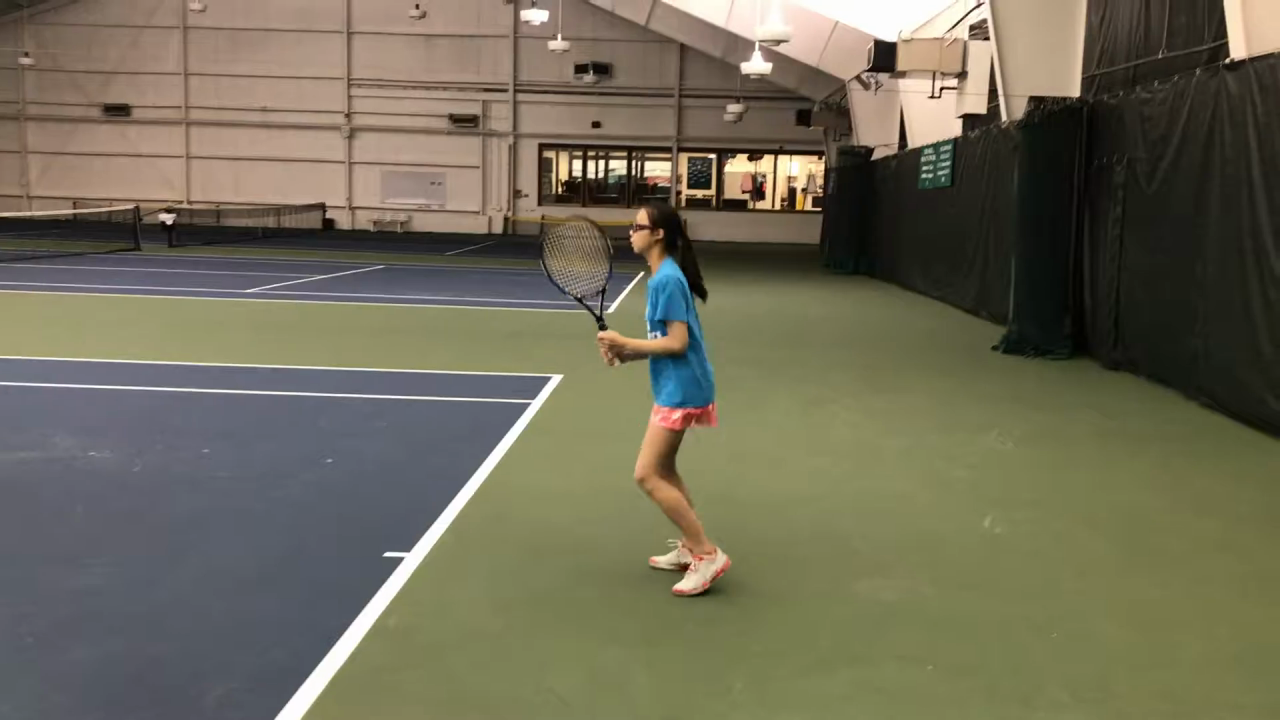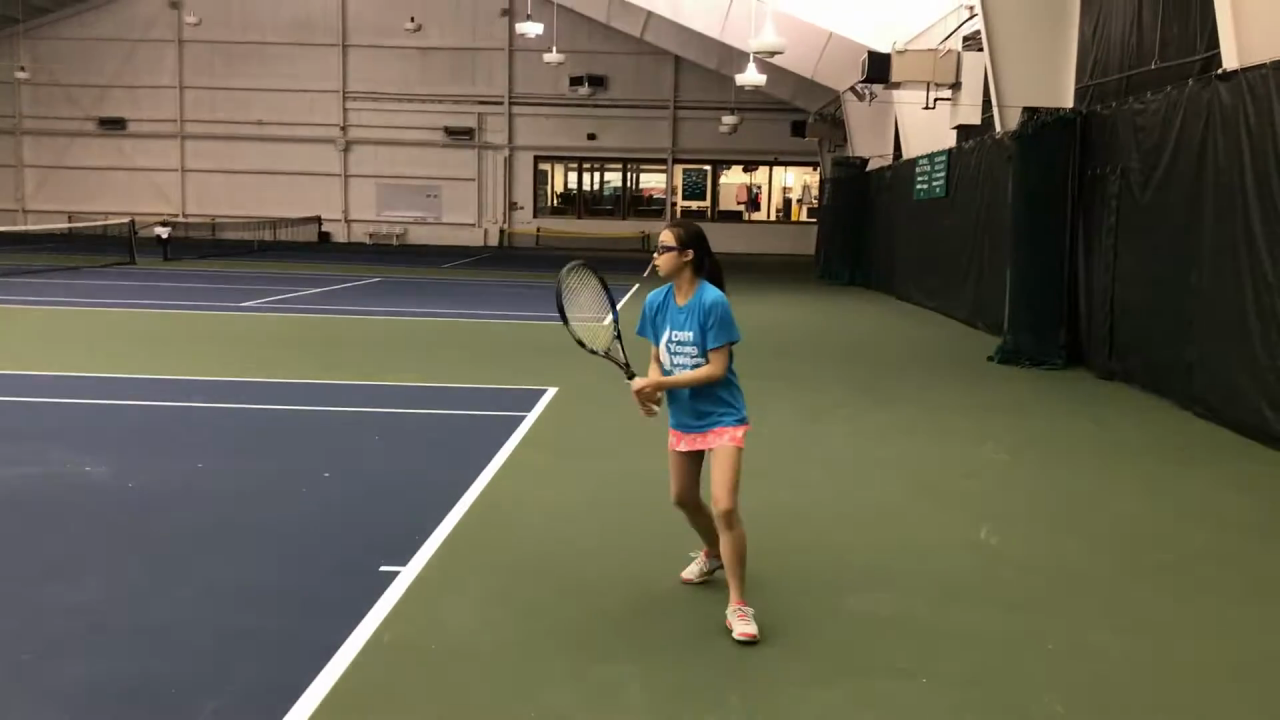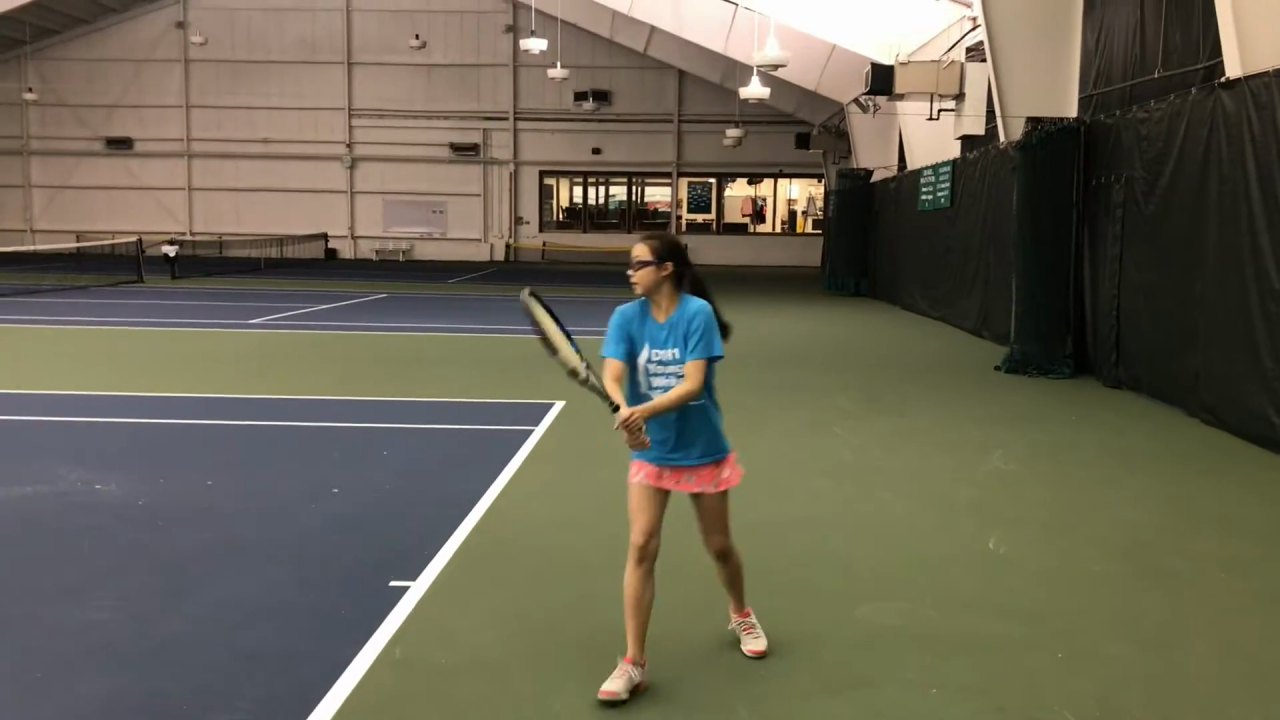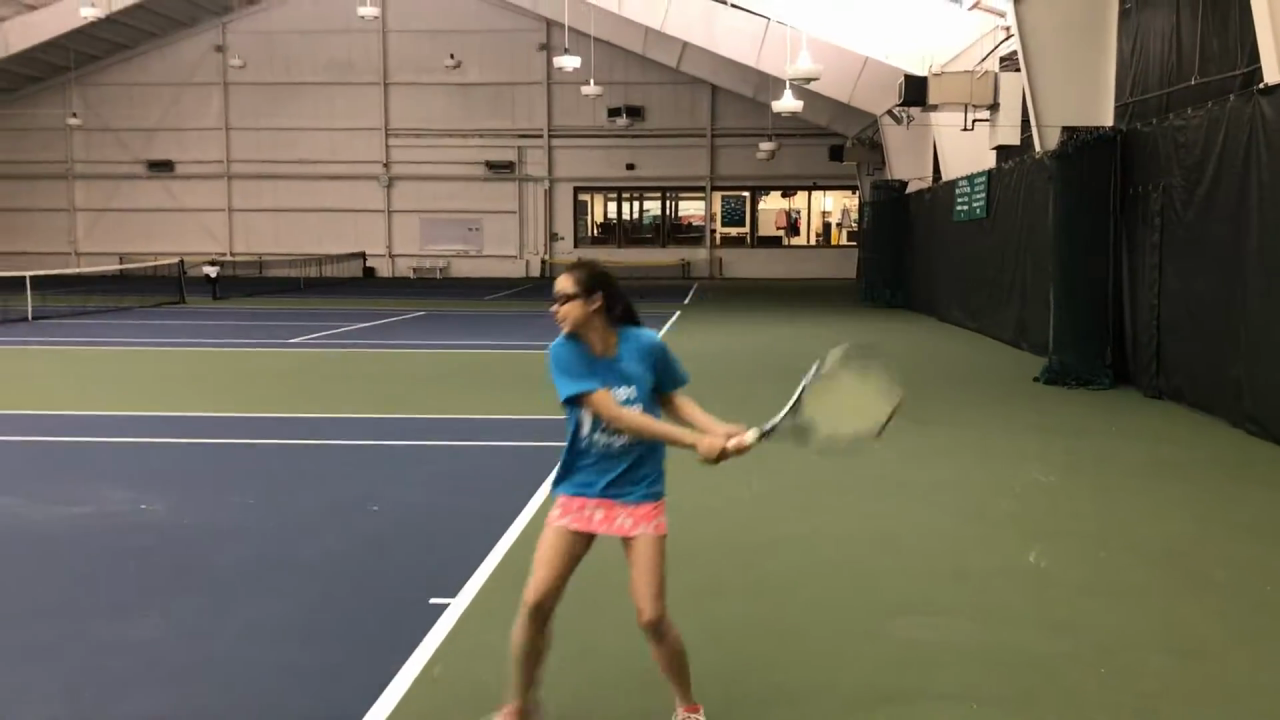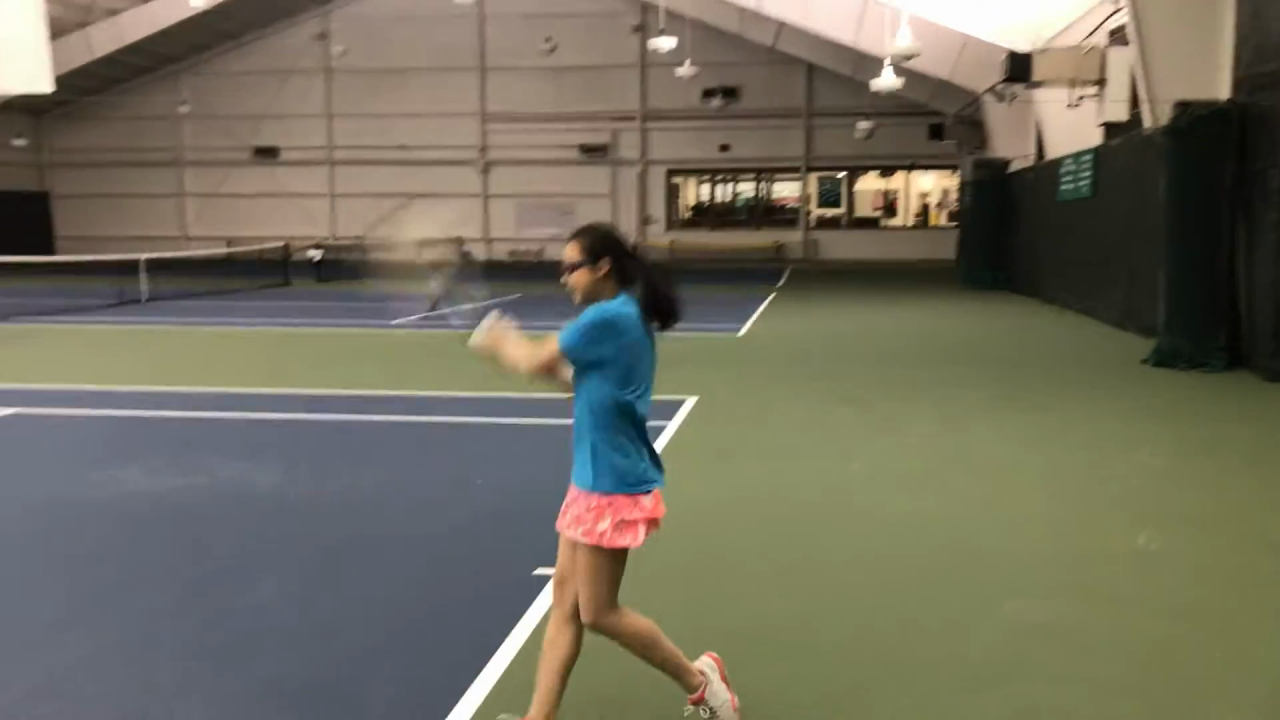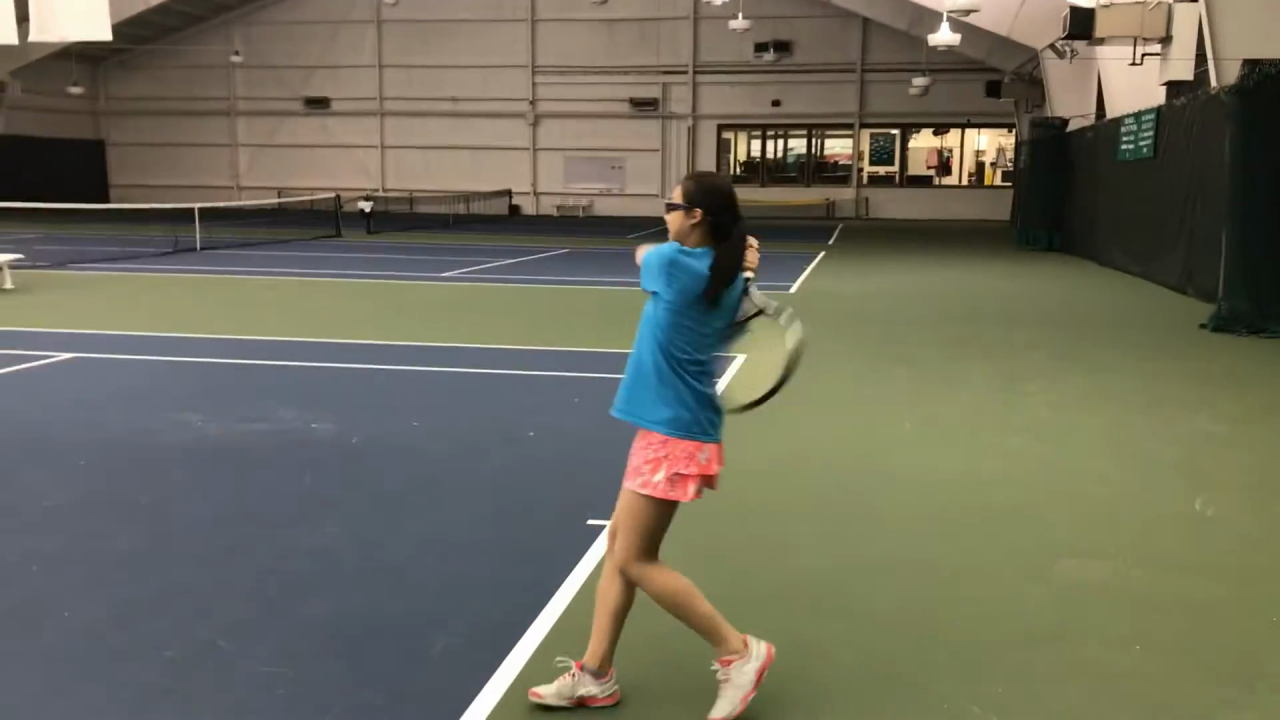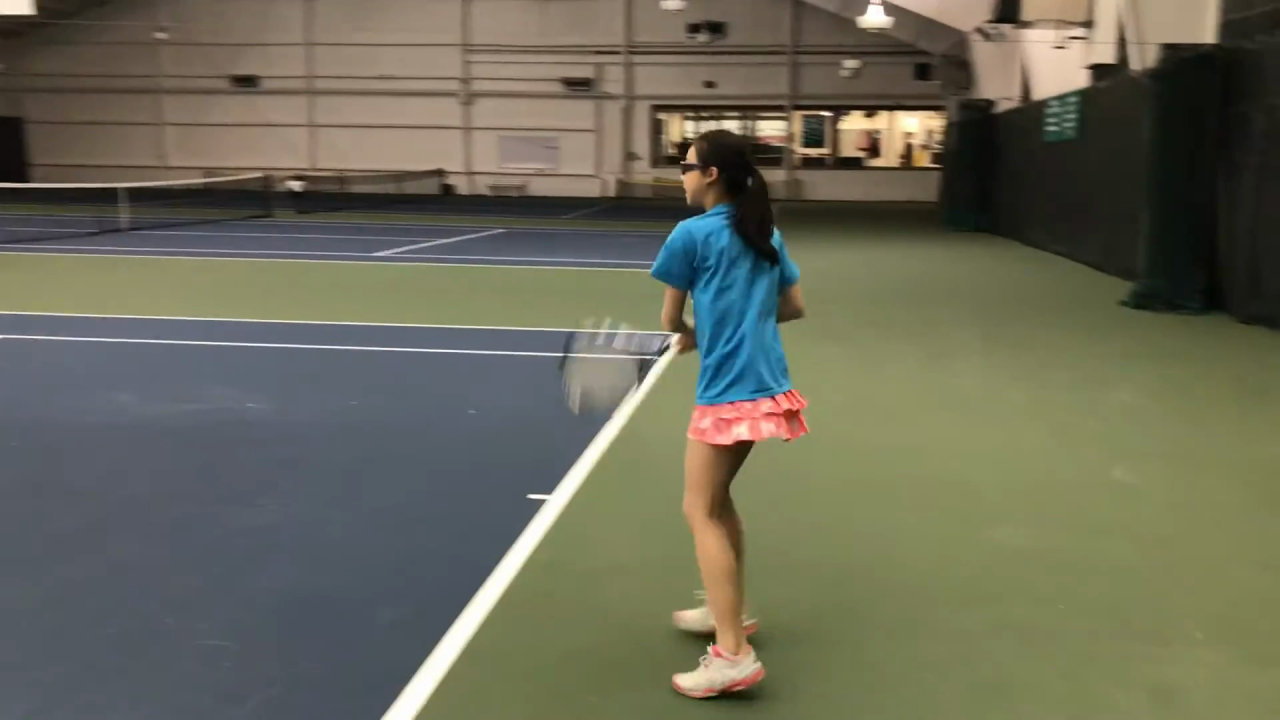
dt=0.4s
person 1, frame 1
left shoulder: (666, 279)
right shoulder: (661, 276)
left elbow: (677, 343)
left wrist: (626, 343)
right wrist: (624, 350)
left hip: (680, 392)
right hip: (682, 388)
left knee: (646, 475)
right knee: (662, 468)
left ankle: (706, 553)
right ankle: (691, 548)
person 1, frame 2
left shoulder: (713, 301)
right shoulder: (656, 301)
left elbow: (718, 369)
right elbow: (658, 361)
left wrist: (661, 383)
right wrist: (650, 385)
left hip: (722, 417)
right hip: (683, 419)
left knee: (725, 508)
right knee: (683, 499)
left ankle: (738, 605)
right ankle: (714, 553)
person 1, frame 3
left shoulder: (698, 313)
right shoulder: (626, 317)
left elbow: (694, 383)
right elbow: (612, 377)
left wrist: (647, 410)
right wrist: (624, 412)
left hip: (701, 451)
right hip: (649, 454)
left knee: (720, 548)
right knee: (641, 548)
left ankle: (741, 614)
right ankle: (633, 662)
person 1, frame 4
left shoulder: (646, 345)
right shoulder: (564, 353)
left elbow: (672, 399)
right elbow: (614, 416)
left wrist: (716, 428)
right wrist: (693, 440)
left hip: (637, 497)
right hip: (579, 493)
left knee: (651, 617)
right knee: (535, 603)
person 1, frame 5
left shoulder: (605, 319)
right shoulder: (628, 315)
left elbow: (538, 363)
right elbow: (570, 375)
left wrist: (499, 342)
right wrist: (512, 339)
left hip: (615, 487)
right hip: (593, 481)
left knee: (598, 614)
right knee: (566, 604)
left ankle: (697, 679)
person 1, frame 6
left shoulder: (672, 263)
right shoulder: (728, 282)
left elbow: (644, 254)
left wrist: (707, 250)
right wrist: (731, 250)
left hip: (672, 434)
right hip: (675, 430)
left knee: (635, 560)
right knee: (619, 546)
left ankle: (739, 653)
right ankle: (594, 674)
person 1, frame 7
left shoulder: (690, 234)
right shoulder: (765, 235)
left elbow: (670, 319)
right elbow: (792, 307)
left wrist: (691, 335)
left hip: (726, 393)
right hip: (766, 387)
left knee: (701, 512)
right knee: (714, 499)
left ankle: (733, 655)
right ankle: (727, 609)
